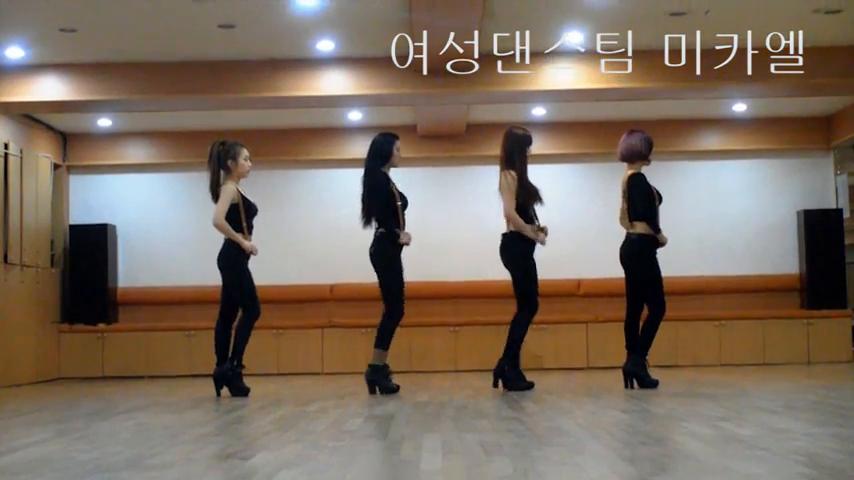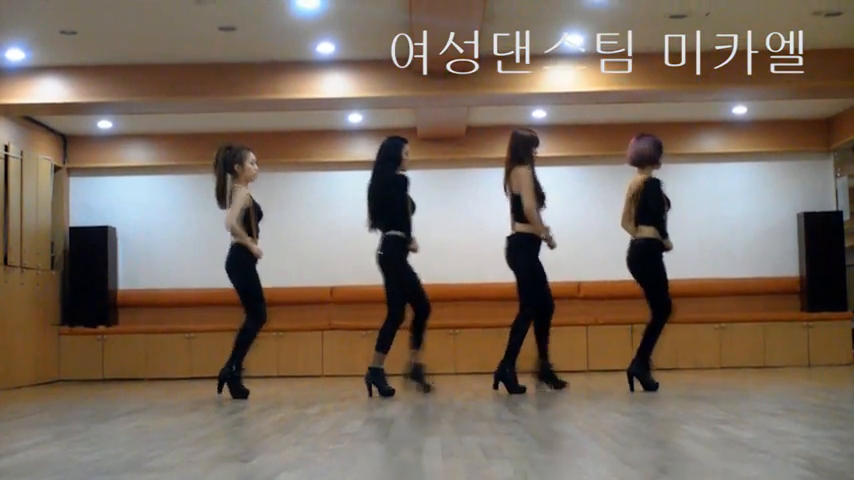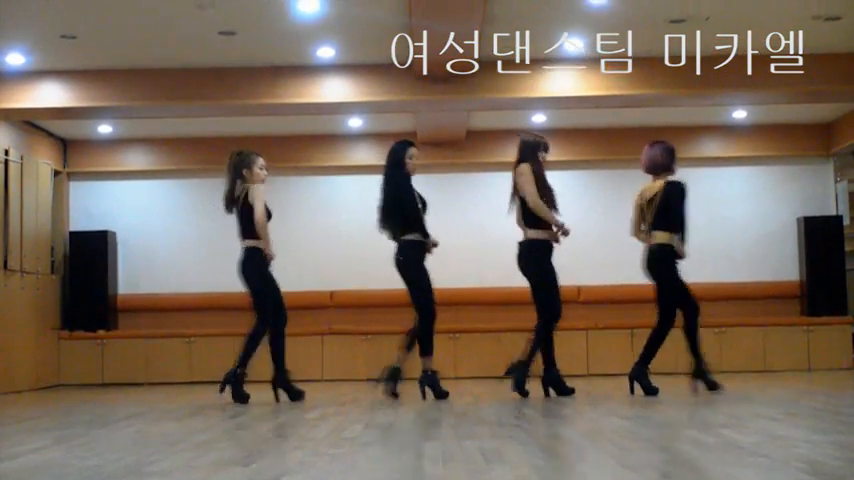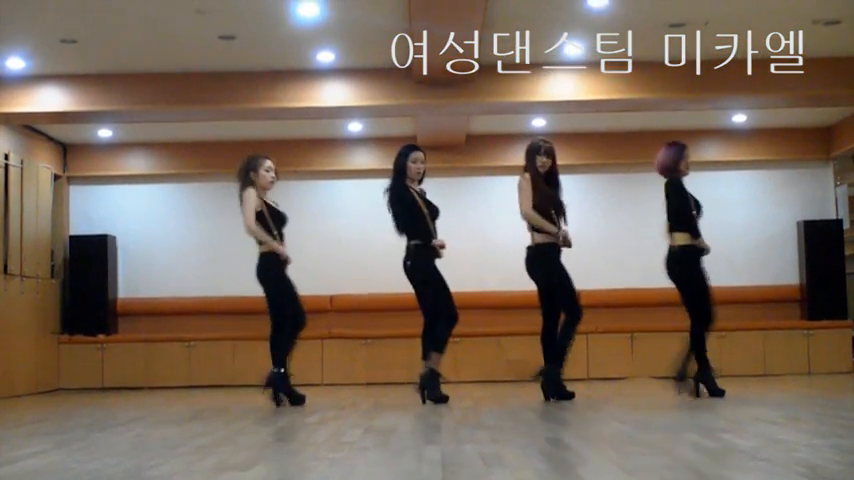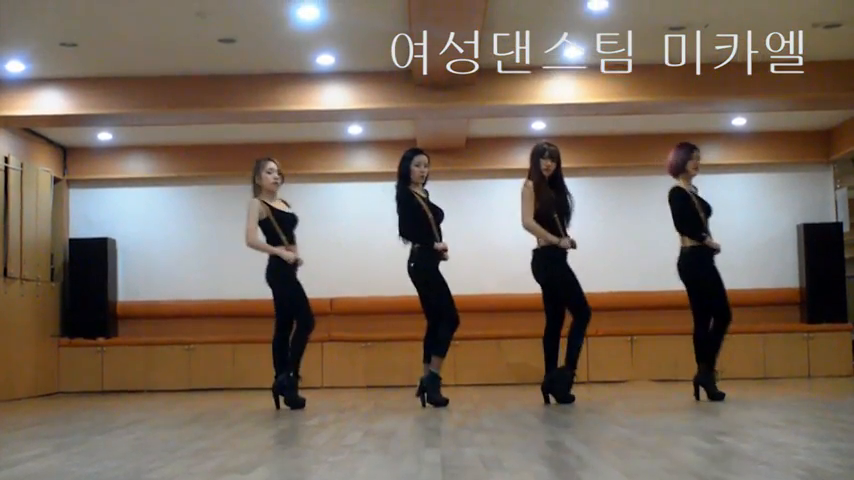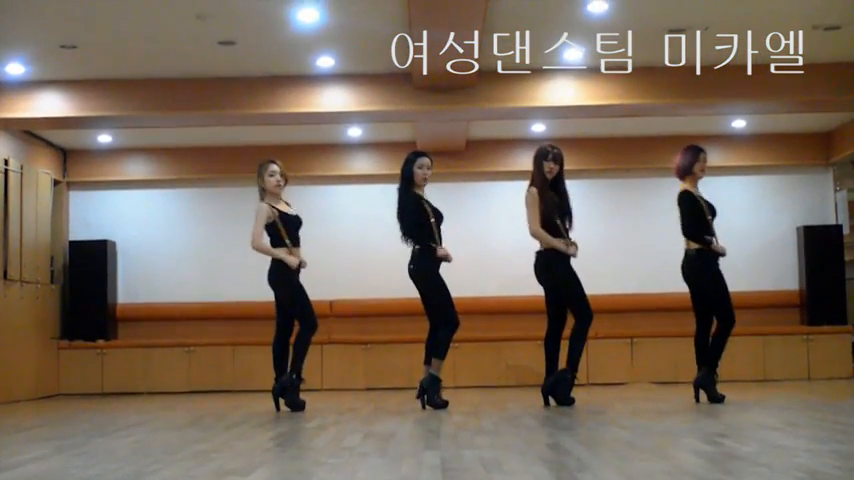
dt=0.2s
person 1, frame 1
left shoulder: (514, 174)
right shoulder: (511, 174)
right elbow: (510, 212)
left wrist: (535, 227)
right wrist: (535, 235)
left hip: (519, 246)
right hip: (517, 246)
left knee: (527, 306)
right knee: (528, 306)
left ankle: (510, 366)
right ankle: (507, 365)
person 1, frame 2
left shoulder: (517, 174)
right shoulder: (522, 170)
right elbow: (530, 208)
left wrist: (540, 230)
right wrist: (546, 235)
left hip: (523, 246)
right hip: (522, 246)
left knee: (544, 306)
right knee: (530, 308)
left ankle: (544, 366)
right ankle: (506, 368)
person 1, frame 3
left shoulder: (531, 176)
right shoulder: (524, 169)
right elbow: (534, 202)
left wrist: (550, 231)
right wrist: (558, 223)
left hip: (537, 251)
right hip: (535, 251)
left knee: (547, 314)
right knee: (551, 312)
left ankle: (550, 373)
right ankle: (522, 366)
person 1, frame 4
left shoulder: (547, 185)
right shoulder: (527, 179)
right elbow: (526, 212)
left wrist: (560, 236)
right wrist: (557, 231)
left hip: (546, 256)
right hip: (542, 256)
left knee: (552, 318)
right knee: (573, 312)
left ankle: (552, 378)
right ankle: (552, 368)
person 1, frame 5
left shoulder: (553, 189)
right shoulder: (532, 186)
right elbow: (528, 222)
left wrist: (565, 239)
right wrist: (558, 241)
left hip: (551, 260)
right hip: (548, 259)
left knee: (555, 321)
right knee: (582, 313)
left ankle: (552, 381)
right ankle: (566, 372)
person 1, frame 6
left shoulder: (553, 191)
right shoulder: (536, 190)
right elbow: (535, 229)
left wrist: (567, 242)
right wrist: (566, 249)
left hip: (552, 262)
right hip: (553, 262)
left knee: (556, 323)
right knee: (584, 315)
left ankle: (552, 382)
right ankle: (568, 374)
person 2, frame 1
left shoulder: (381, 179)
right shoulder: (381, 178)
right elbow: (380, 214)
left wrist: (400, 234)
right wrist: (397, 236)
left hip: (387, 249)
right hip: (386, 249)
left knee: (392, 309)
right knee: (394, 309)
left ankle: (378, 367)
right ankle: (377, 368)
person 2, frame 2
left shoulder: (385, 182)
right shoulder: (397, 180)
right elbow: (401, 215)
left wrist: (406, 240)
right wrist: (408, 240)
left hip: (391, 251)
right hip: (394, 252)
left knee: (422, 307)
right knee: (396, 313)
left ankle: (415, 367)
right ankle: (376, 371)
person 2, frame 3
left shoulder: (400, 187)
right shoulder: (402, 183)
right elbow: (412, 217)
left wrist: (424, 240)
right wrist: (428, 238)
left hip: (411, 253)
right hip: (410, 254)
left knee: (426, 314)
right knee: (425, 315)
left ankle: (424, 372)
right ankle: (398, 370)
person 2, frame 4
left shoulder: (420, 193)
right shoulder: (400, 191)
left elbow: (425, 224)
right elbow: (405, 224)
left wrist: (434, 244)
right wrist: (432, 241)
left hip: (423, 259)
right hip: (418, 259)
left knee: (433, 318)
right knee: (448, 315)
left ankle: (428, 377)
right ankle: (431, 374)
person 2, frame 5
left shoulder: (424, 196)
right shoulder: (406, 196)
left elbow: (431, 227)
right elbow: (406, 231)
left wrist: (440, 247)
right wrist: (433, 245)
left hip: (427, 262)
right hip: (422, 262)
left knee: (436, 321)
right knee: (449, 318)
left ankle: (428, 380)
right ankle: (432, 378)
person 2, frame 6
left shoulder: (420, 199)
right shoulder: (412, 198)
left elbow: (429, 230)
right elbow: (417, 232)
left wrist: (439, 251)
right wrist: (436, 251)
left hip: (425, 264)
right hip: (424, 264)
left knee: (438, 323)
right knee: (448, 321)
left ankle: (428, 383)
right ankle: (431, 381)
person 3, frame 1
left shoulder: (629, 178)
right shoulder: (637, 177)
right elbow: (645, 211)
left wrist: (644, 232)
right wrist: (659, 234)
left hip: (631, 247)
right hip: (641, 249)
left knee: (636, 309)
right knee: (656, 307)
left ankle: (633, 361)
right ankle: (636, 362)
person 3, frame 2
left shoulder: (633, 184)
right shoulder: (651, 183)
left elbow: (627, 221)
right elbow: (657, 214)
left wrist: (640, 235)
right wrist: (666, 240)
left hip: (637, 251)
right hip: (649, 253)
left knee: (662, 307)
right knee: (661, 311)
left ankle: (641, 364)
right ankle: (640, 366)
person 3, frame 3
left shoulder: (644, 192)
right shoulder: (673, 187)
left elbow: (636, 230)
right elbow: (677, 218)
left wrist: (654, 241)
right wrist: (679, 246)
left hip: (654, 256)
right hip: (663, 257)
left knee: (690, 308)
right knee: (669, 317)
left ankle: (696, 368)
right ankle: (641, 369)
person 3, frame 4
left shoulder: (675, 187)
right shoulder: (674, 184)
right elbow: (682, 216)
left wrist: (696, 242)
right wrist: (699, 240)
left hip: (684, 257)
right hip: (683, 258)
left knee: (701, 316)
right knee: (702, 317)
left ankle: (696, 370)
person 3, frame 5
left shoulder: (691, 190)
right shoulder: (678, 192)
right elbow: (682, 224)
left wrist: (706, 240)
right wrist: (708, 241)
left hip: (696, 259)
right hip: (695, 259)
left knee: (702, 320)
right knee: (722, 315)
left ankle: (704, 374)
right ankle: (705, 371)
person 3, frame 6
left shoulder: (690, 193)
right shoulder: (687, 194)
right elbow: (690, 230)
left wrist: (710, 245)
right wrist: (714, 246)
left hip: (695, 262)
right hip: (701, 262)
left knee: (704, 322)
right knee: (726, 319)
left ankle: (704, 376)
right ankle: (707, 373)
person 4, frame 1
left shoulder: (233, 189)
right shoulder: (230, 188)
right elbow: (217, 220)
left wrist: (244, 243)
right wrist: (242, 242)
left hip: (234, 257)
right hip: (234, 257)
left knee: (228, 315)
right knee: (251, 311)
left ankle: (224, 369)
right ankle: (231, 368)
person 4, frame 2
left shoulder: (236, 191)
right shoulder: (241, 191)
right elbow: (232, 223)
left wrist: (251, 247)
right wrist: (251, 246)
left hip: (241, 260)
right hip: (242, 260)
left knee: (256, 316)
right knee: (256, 316)
left ankle: (231, 370)
right ankle: (232, 371)
person 4, frame 3
left shoulder: (243, 195)
right shoulder: (256, 190)
right elbow: (260, 218)
left wrist: (265, 248)
right wrist: (267, 246)
left hip: (255, 262)
right hip: (255, 262)
left knee: (277, 318)
right knee: (266, 321)
left ankle: (280, 376)
right ankle: (237, 374)
person 4, frame 4
left shoulder: (268, 201)
right shoulder: (251, 194)
right elbow: (250, 225)
left wrist: (281, 250)
right wrist: (277, 246)
left hip: (275, 266)
right hip: (270, 265)
left knee: (281, 324)
right knee: (297, 320)
left ankle: (280, 378)
right ankle: (278, 373)
person 4, frame 5
left shoulder: (283, 203)
right shoulder: (258, 204)
right elbow: (251, 240)
left wrist: (295, 254)
right wrist: (281, 253)
left hip: (286, 269)
right hip: (279, 269)
left knee: (284, 327)
right knee: (306, 322)
left ankle: (282, 381)
right ankle: (288, 377)
person 4, frame 6
left shoulder: (285, 204)
right shoulder: (265, 206)
right elbow: (256, 243)
left wrist: (298, 257)
right wrist: (287, 258)
left hip: (288, 272)
right hip: (282, 272)
left knee: (284, 329)
right knee: (309, 323)
left ankle: (282, 383)
right ankle: (292, 378)
